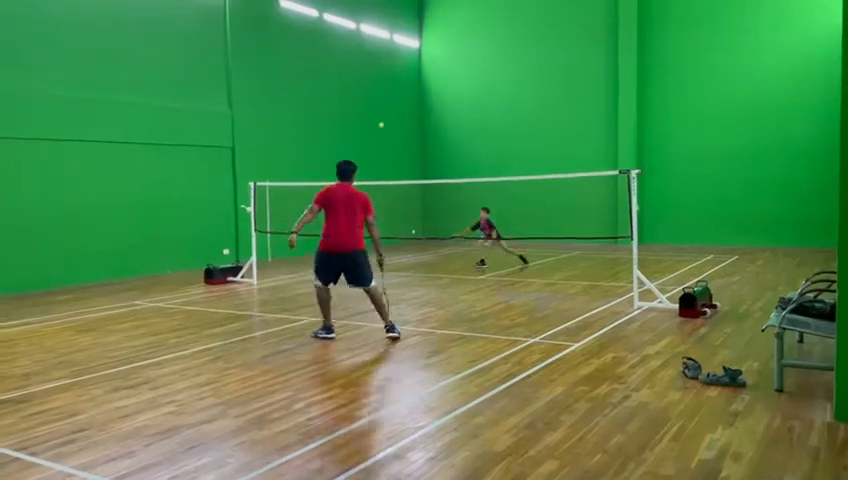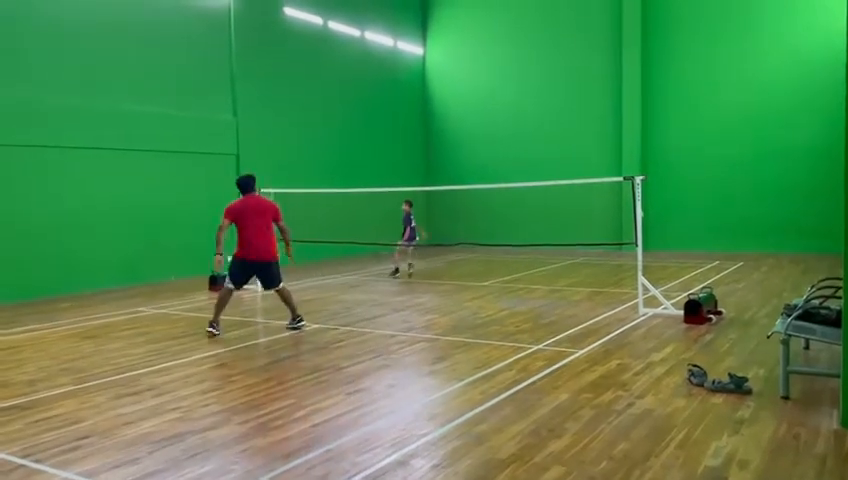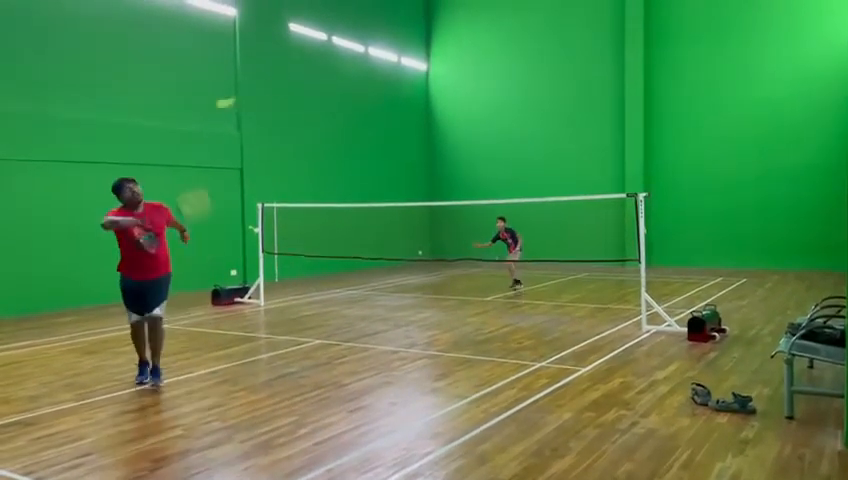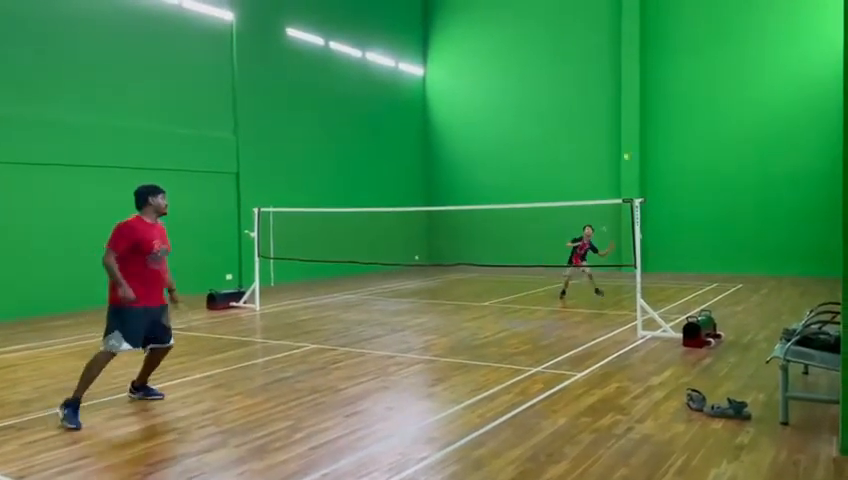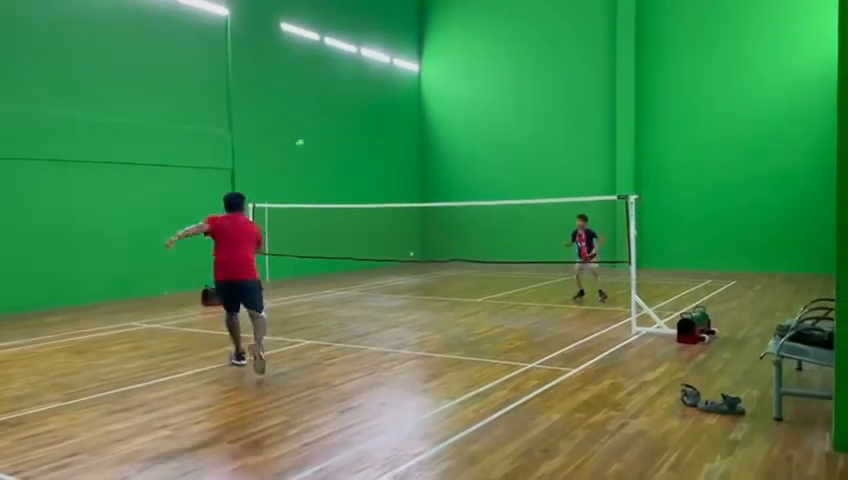
dt=1s
person 1, frame 1
left shoulder: (327, 192)
right shoulder: (362, 197)
left elbow: (310, 213)
right elbow: (371, 226)
left wrist: (294, 232)
right wrist: (379, 252)
left hip: (329, 249)
right hip: (355, 249)
left knee: (321, 286)
right knee: (371, 287)
left ankle: (327, 327)
right ankle: (390, 326)
person 1, frame 2
left shoulder: (233, 207)
right shoulder: (270, 205)
left elbow: (222, 228)
right elbow: (283, 228)
left wrist: (219, 252)
right wrist: (288, 247)
left hip: (245, 256)
right hip: (268, 255)
left knee: (229, 287)
right knee: (279, 287)
left ankle: (214, 323)
right ankle: (296, 317)
person 1, frame 3
left shoulder: (159, 210)
right shoulder: (119, 215)
left elbow: (172, 221)
right elbow: (106, 224)
left wrist: (183, 230)
right wrist: (125, 221)
left hip: (159, 276)
right hip: (132, 278)
left knee: (155, 318)
right knee: (137, 322)
left ankle: (156, 367)
right ankle: (143, 363)
person 1, frame 4
left shoulder: (160, 228)
right shoulder: (129, 227)
right elbow: (109, 258)
left wrist: (172, 290)
right wrist: (122, 285)
left hip: (156, 302)
right hip: (128, 304)
left knee: (164, 345)
right knee: (110, 351)
left ankle: (139, 386)
right ankle: (72, 404)
person 1, frame 5
left shoulder: (216, 222)
right shoulder: (253, 228)
left elbow: (198, 228)
right elbow: (258, 250)
left wrist: (177, 237)
left hip: (223, 277)
right hip: (248, 276)
left knee: (231, 313)
right knee: (258, 315)
left ankle: (239, 354)
right ankle: (258, 347)
